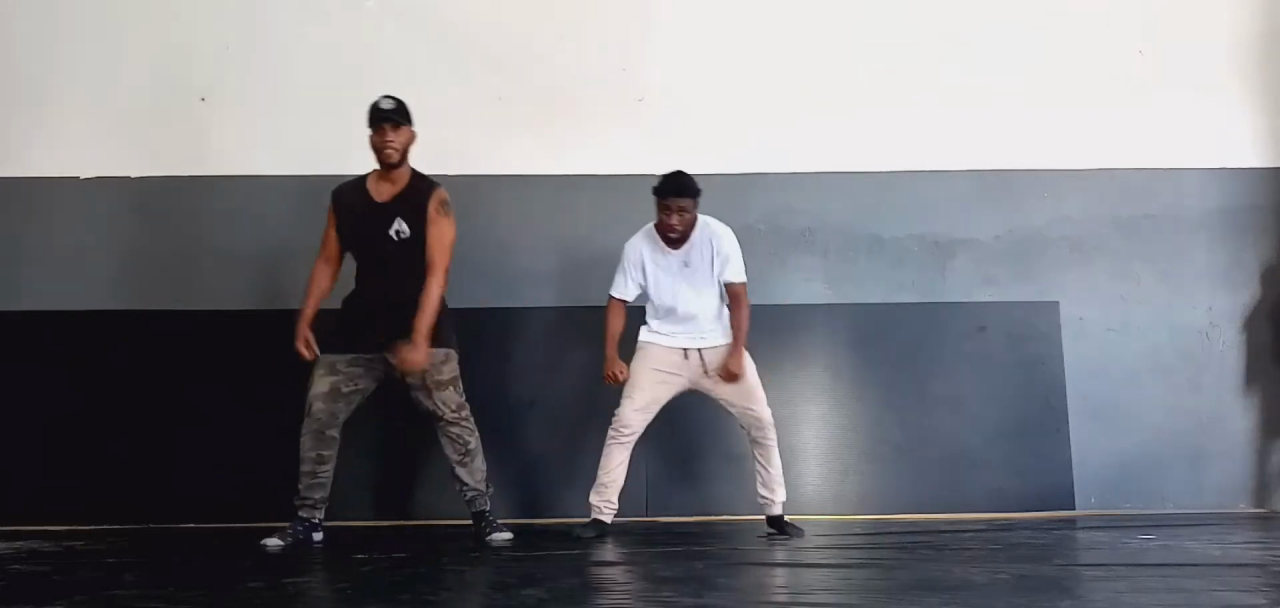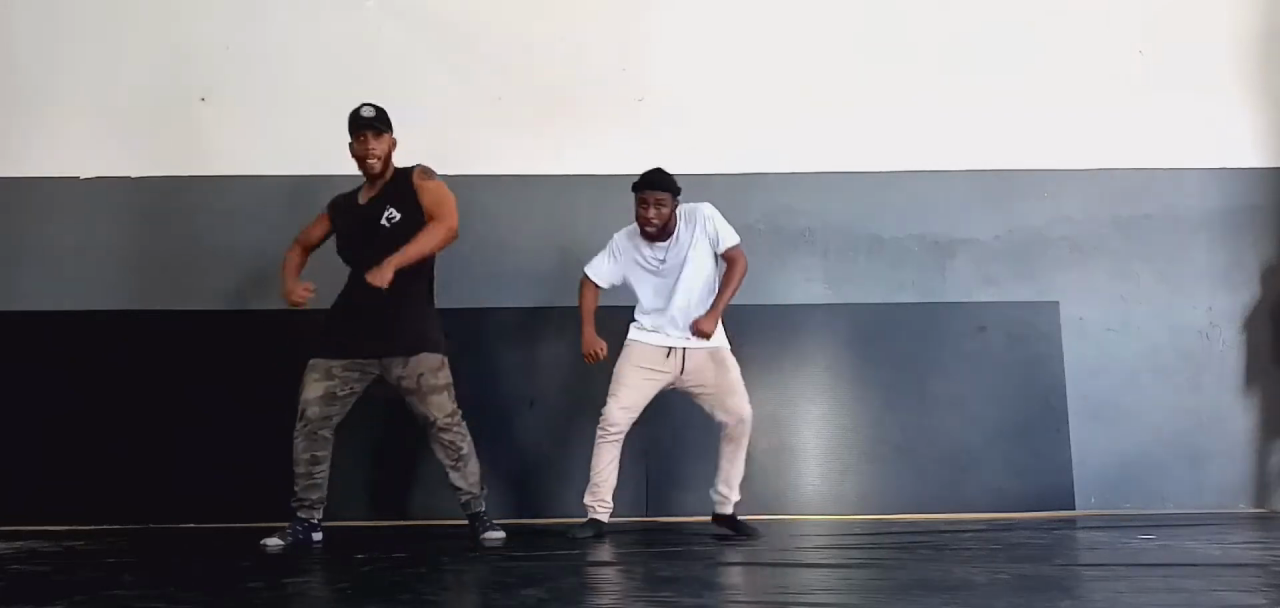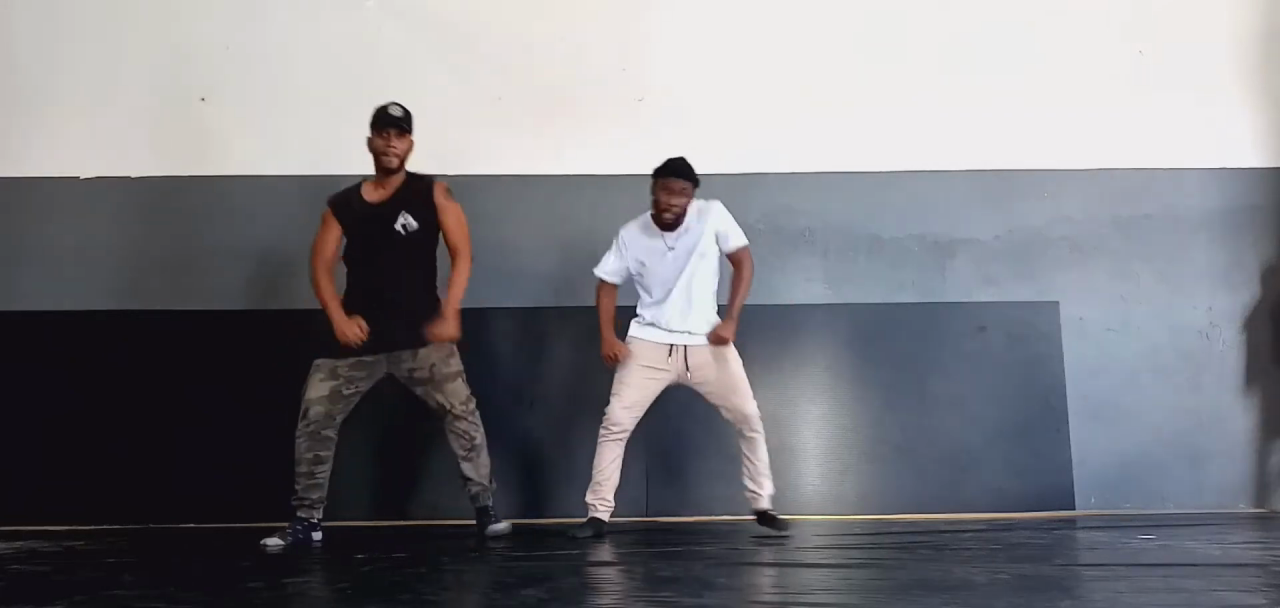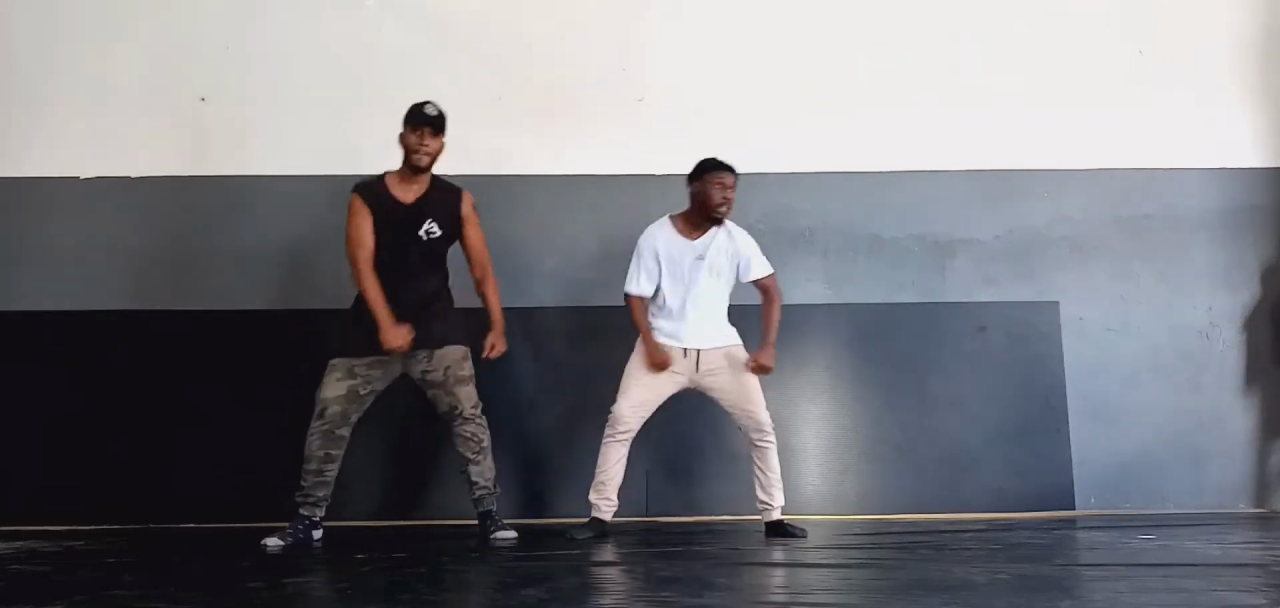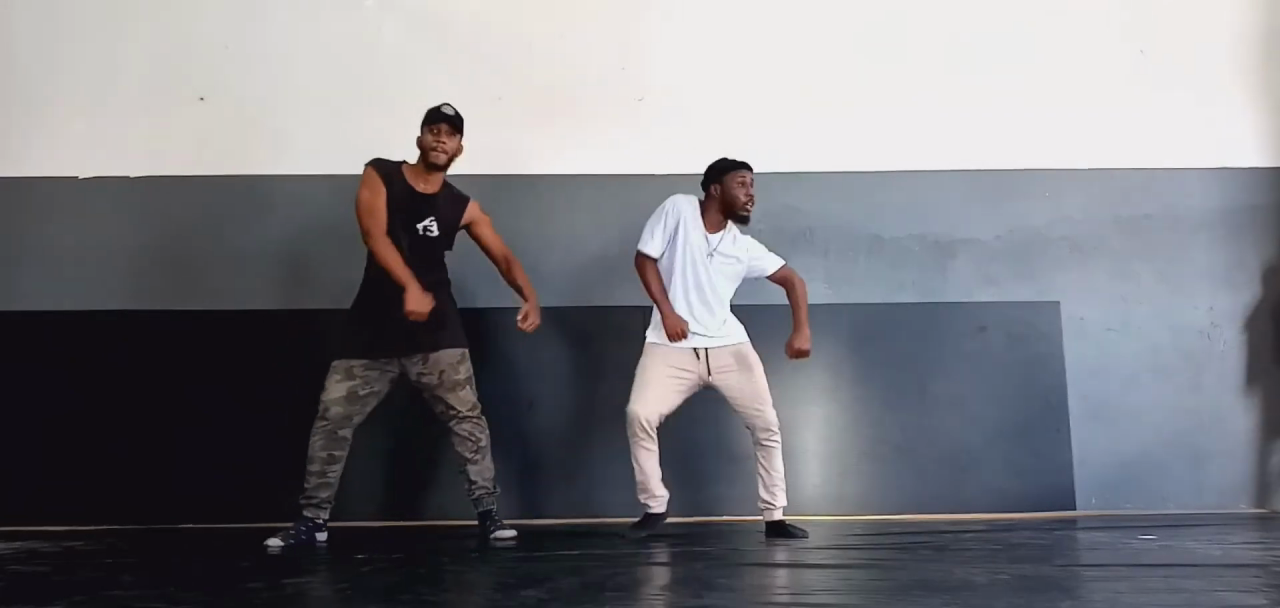
dt=0.2s
person 1, frame 1
left shoulder: (432, 196)
right shoulder: (346, 197)
left elbow: (436, 271)
right elbow: (328, 262)
left wrist: (421, 340)
right wrist: (304, 321)
left hip: (418, 328)
right hip: (356, 328)
left knee: (454, 416)
right knee: (319, 417)
left ankle: (482, 513)
right ankle: (308, 520)
person 1, frame 2
left shoulder: (419, 181)
right shoulder: (341, 206)
left elbow: (448, 225)
right elbow: (301, 244)
left wrist: (391, 264)
right wrist: (290, 279)
left hip: (412, 331)
right hip: (349, 333)
left knee: (445, 421)
right knee: (312, 419)
left ankle: (478, 513)
right ankle: (306, 521)
person 1, frame 3
left shoulder: (432, 192)
right shoulder: (343, 204)
left elbow: (462, 254)
right elbow: (321, 266)
left wrist: (450, 313)
right wrist: (338, 317)
left hip: (420, 330)
right hip: (362, 331)
left knee: (461, 410)
right knee: (315, 417)
left ankle: (485, 508)
right ankle: (306, 521)
person 1, frame 4
left shoulder: (456, 200)
right shoulder: (366, 195)
left elbow: (481, 266)
right elbow: (362, 265)
left wrist: (497, 324)
right wrist: (384, 324)
left hip: (437, 329)
right hip: (377, 329)
left knee: (468, 415)
right knee: (329, 416)
left ankle: (488, 512)
right ankle: (308, 520)
person 1, frame 5
left shoulder: (462, 206)
right shoulder: (378, 175)
left elbow: (503, 256)
right elbow: (376, 237)
left wrist: (529, 296)
right wrist: (411, 288)
left hip: (436, 330)
right hip: (373, 327)
left knee: (467, 417)
right knee: (332, 419)
left ankle: (488, 512)
right ankle: (312, 521)
person 2, frame 1
left shoulder: (719, 236)
right shoulder: (639, 247)
left elbow: (738, 296)
right elbow: (618, 301)
left wrist: (736, 353)
right wrist: (611, 355)
left hip: (718, 346)
right hip: (662, 347)
left knee: (760, 420)
right knee: (625, 423)
left ankle: (775, 512)
right ankle: (601, 514)
person 2, frame 2
left shoulder: (703, 217)
right shoulder: (623, 242)
left elbow: (737, 261)
right elbow: (590, 282)
left wrist: (714, 314)
right wrist: (588, 333)
left hip: (702, 343)
right hip: (648, 345)
left knee: (738, 417)
right knee: (612, 422)
left ankle: (725, 509)
right ankle: (597, 515)
person 2, frame 3
left shoulder: (712, 215)
right shoulder: (632, 234)
left elbow: (743, 262)
right elbow: (607, 282)
left wrist: (730, 321)
right wrist: (607, 336)
left hip: (707, 342)
right hip: (651, 343)
left knee: (748, 416)
right knee: (616, 421)
left ankle: (761, 505)
right ankle: (598, 514)
person 2, frame 4
left shoulder: (736, 239)
right shoulder: (655, 236)
left elbow: (770, 289)
right elbow: (636, 297)
left wrist: (767, 346)
right wrist: (649, 344)
left hip: (720, 348)
right hip: (665, 348)
left knee: (760, 425)
right knee: (621, 421)
left ankle: (773, 516)
right ankle: (600, 514)
person 2, frame 5
left shoulder: (743, 246)
right shoulder: (677, 209)
left elbow: (791, 279)
right elbow: (644, 259)
left wrist: (802, 328)
right wrist: (667, 312)
left hip: (728, 346)
right hip: (673, 343)
left knee: (766, 425)
right knee: (640, 414)
left ankle: (774, 517)
right ankle: (654, 507)
